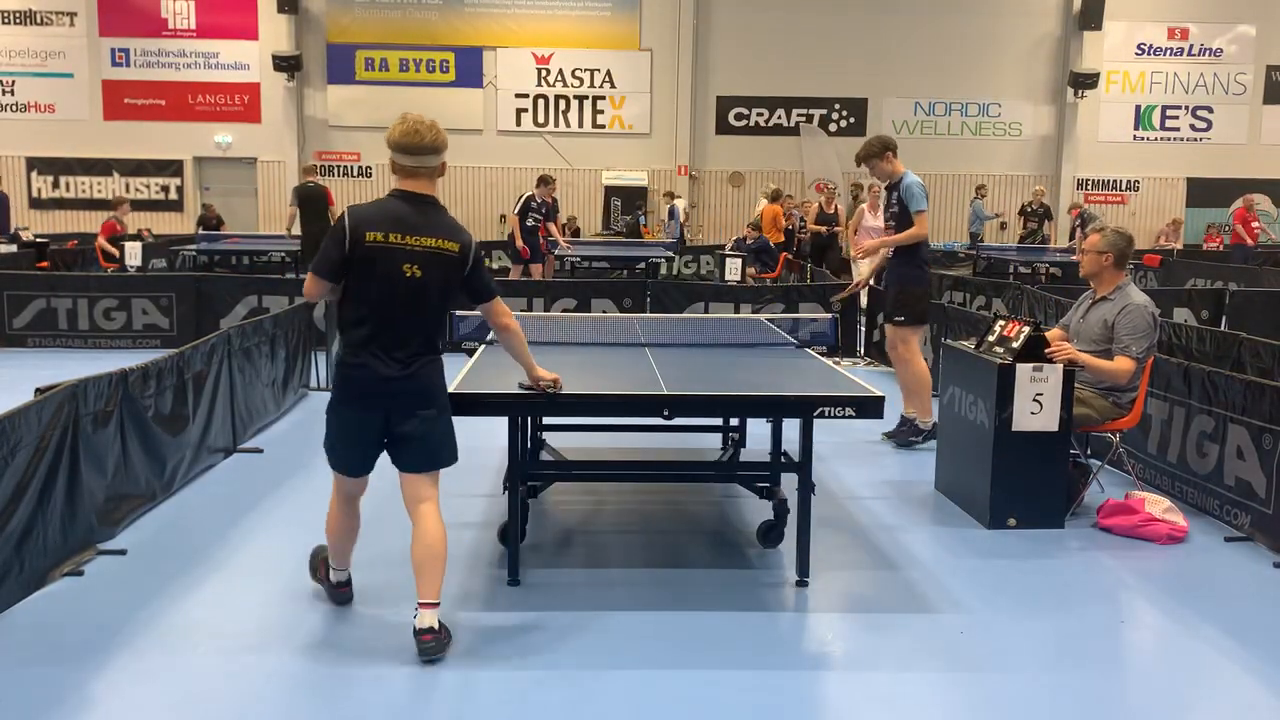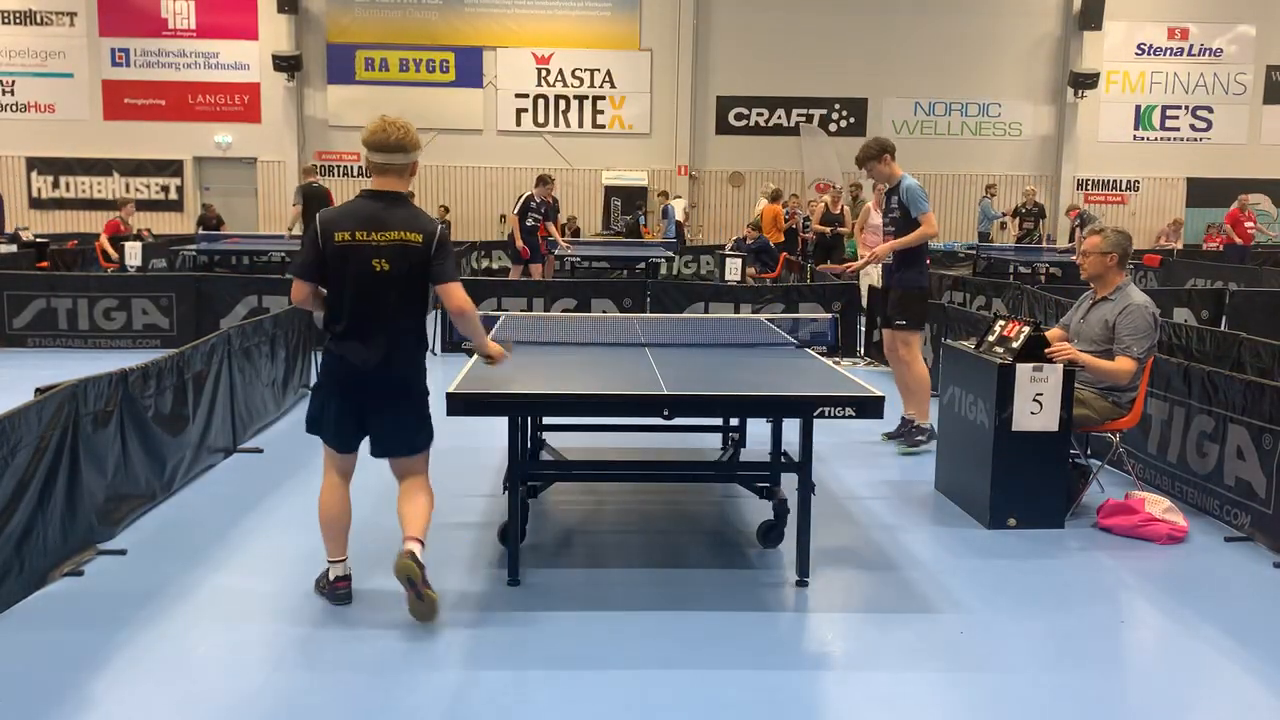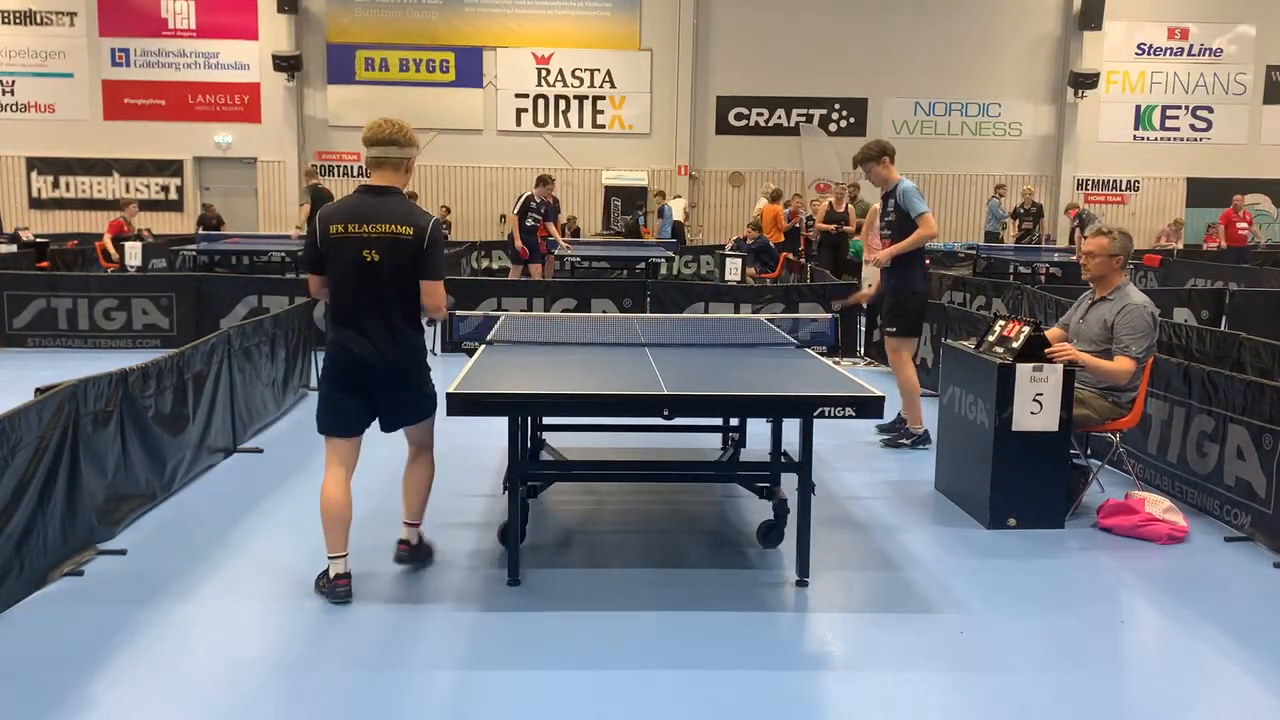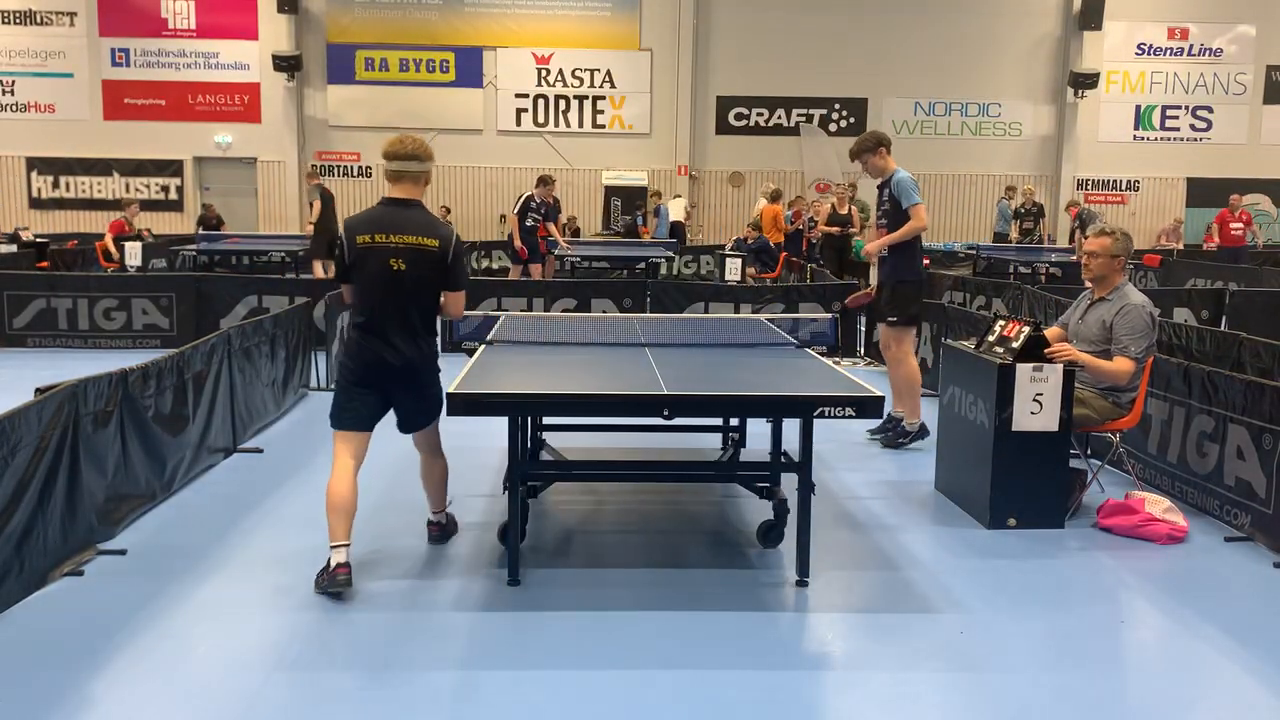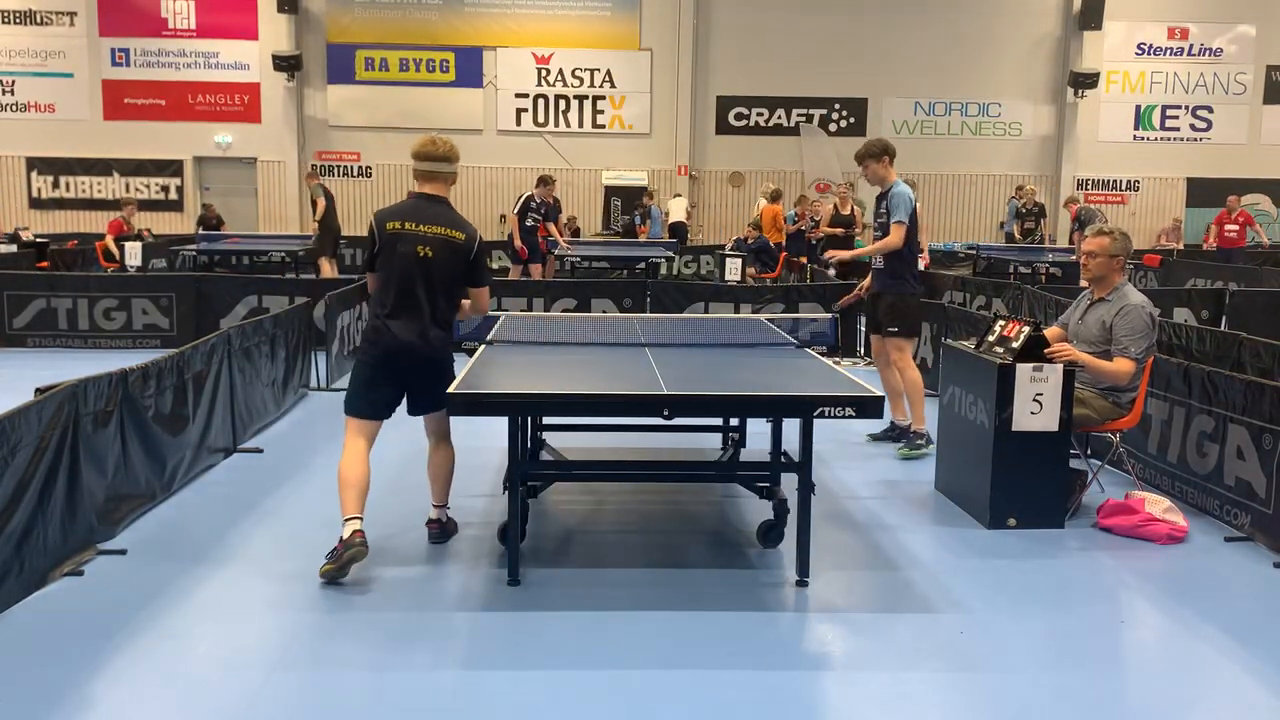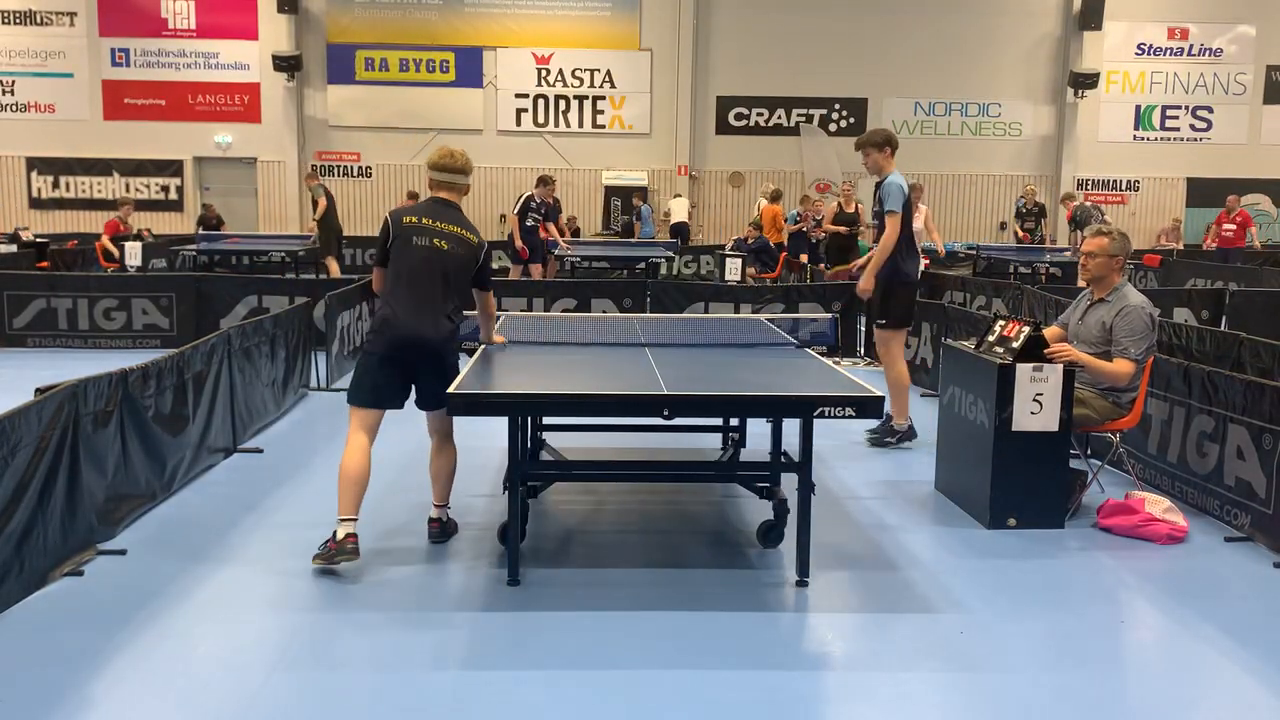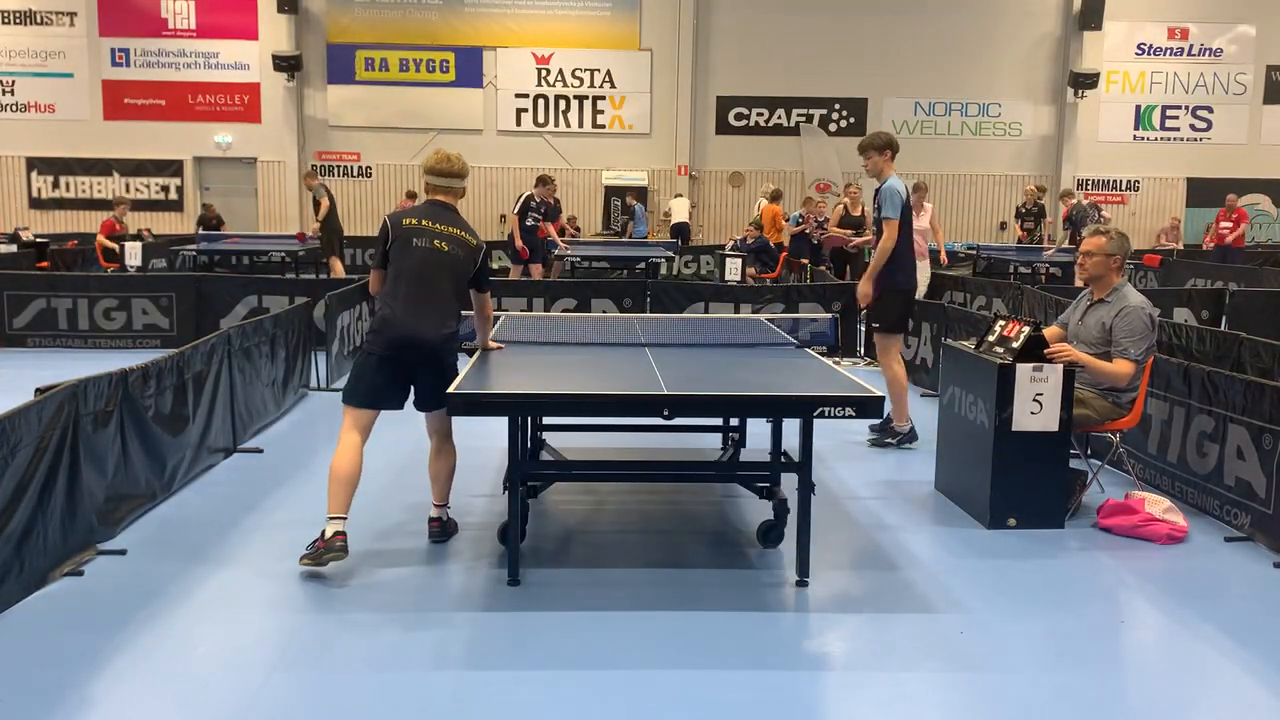
dt=0.2s
person 1, frame 1
left shoulder: (357, 220)
right shoulder: (458, 239)
left elbow: (313, 291)
right elbow: (500, 318)
right wrist: (533, 369)
left hip: (359, 381)
right hip: (421, 385)
left knee: (346, 491)
right knee: (424, 503)
left ankle: (338, 576)
right ankle: (428, 620)
person 1, frame 2
left shoulder: (328, 223)
right shoulder: (427, 230)
left elbow: (301, 296)
right elbow: (458, 305)
right wrist: (485, 344)
left hip: (343, 370)
right hip: (402, 374)
left knee: (337, 473)
right knee: (414, 477)
left ankle: (338, 574)
right ankle: (412, 552)
person 1, frame 3
left shoulder: (328, 218)
right shoulder: (423, 224)
left elbow: (317, 289)
right elbow: (434, 304)
right wrist: (437, 310)
left hip: (345, 359)
right hip: (402, 360)
left knee: (339, 466)
right knee: (421, 445)
left ankle: (337, 571)
right ankle: (411, 539)
person 1, frame 4
left shoulder: (354, 228)
right shoulder: (443, 236)
left elbow: (349, 296)
right elbow: (455, 310)
left hip: (362, 361)
right hip: (416, 362)
left knee: (346, 459)
right knee: (429, 446)
left ankle: (339, 561)
right ankle: (438, 520)
person 1, frame 5
left shoulder: (384, 219)
right shoulder: (466, 233)
left elbow: (372, 286)
right elbow: (481, 305)
left hip: (382, 345)
right hip: (433, 348)
left knee: (357, 440)
right knee: (439, 434)
left ankle: (352, 531)
right ankle: (439, 518)
person 1, frame 6
left shoulder: (398, 218)
right shoulder: (474, 239)
left elbow: (378, 283)
right elbow: (486, 306)
right wrist: (489, 335)
left hip: (390, 335)
right hip: (440, 342)
left knee: (360, 432)
right knee: (441, 432)
left ankle: (345, 533)
right ankle: (439, 517)
person 1, frame 7
left shoulder: (397, 221)
right shoulder: (473, 240)
left elbow: (376, 286)
right elbow: (484, 310)
right wrist: (484, 341)
left hip: (389, 336)
right hip: (440, 343)
left knee: (353, 431)
right knee: (440, 432)
left ankle: (335, 532)
right ankle: (439, 517)
person 2, frame 1
left shoulder: (911, 185)
right shoulder: (892, 188)
left elbow: (922, 230)
left wrist: (880, 243)
right wrist: (870, 272)
left hip: (912, 279)
right hip: (897, 278)
left knee: (908, 350)
right knee: (895, 348)
left ankle: (926, 424)
right ankle: (912, 417)
person 2, frame 2
left shoulder: (910, 188)
right shoulder: (889, 192)
left elbow: (930, 229)
left wrist: (890, 247)
right wrist: (865, 260)
left hip: (910, 283)
right hip: (894, 282)
left knee: (908, 353)
right knee: (892, 352)
left ankle: (923, 426)
right ankle: (911, 418)
person 2, frame 3
left shoulder: (907, 190)
right shoulder: (887, 197)
left elbow: (930, 230)
left wrist: (890, 251)
right wrist: (875, 286)
left hip: (908, 288)
right hip: (894, 287)
left knee: (900, 358)
right knee: (896, 357)
left ankle: (917, 430)
right ankle: (907, 417)
person 2, frame 4
left shoulder: (902, 180)
right shoulder: (885, 186)
left elbow: (920, 223)
left wrist: (880, 243)
left hip: (905, 278)
right hip: (890, 277)
left knee: (901, 350)
right knee: (888, 347)
left ankle: (914, 424)
right ankle: (899, 416)
person 2, frame 5
left shoulder: (900, 194)
right shoulder: (883, 196)
left elbow: (896, 241)
left wrist: (851, 254)
right wrist: (870, 279)
left hip: (902, 290)
right hip: (884, 288)
left knee: (901, 359)
right knee: (881, 358)
left ankle: (920, 431)
right ankle: (899, 422)
person 2, frame 6
left shoulder: (892, 184)
right shoulder: (887, 184)
left elbow: (892, 232)
left wrist: (869, 272)
right wrist: (867, 259)
left hip: (895, 278)
right hip: (891, 278)
left knee: (890, 350)
right knee: (888, 349)
left ankle: (902, 426)
right ankle: (896, 416)
person 2, frame 7
left shoulder: (890, 188)
right shoulder: (886, 188)
left elbow: (891, 239)
left wrist: (867, 279)
left hip: (895, 282)
right hip: (888, 281)
left knee: (888, 354)
right knee: (886, 352)
left ankle: (902, 427)
right ankle: (896, 418)
person 3, frame 1
left shoulder: (1135, 307)
right shoulder: (1088, 297)
left elbow: (1122, 372)
right elbow: (1054, 336)
left wrist: (1080, 358)
left hip: (1105, 398)
left ankle: (1068, 478)
person 3, frame 2
left shoulder: (1135, 307)
right shoulder: (1088, 298)
left elbow: (1123, 374)
right elbow: (1056, 336)
left wrist: (1081, 358)
left hip: (1105, 399)
right hip: (1071, 384)
person 3, frame 3
left shoulder: (1134, 308)
right shoulder: (1087, 298)
left elbow: (1122, 374)
right elbow: (1054, 336)
left wrist: (1081, 358)
left hip: (1105, 399)
right hip: (1071, 385)
person 3, frame 4
left shoulder: (1133, 307)
right shoulder: (1087, 297)
left elbow: (1122, 373)
right elbow: (1054, 335)
left wrist: (1081, 358)
left hip: (1105, 399)
right hip: (1071, 385)
person 3, frame 5
left shoulder: (1132, 308)
right shoulder: (1086, 296)
left elbow: (1122, 374)
right elbow: (1053, 335)
left wrist: (1081, 358)
left hip: (1105, 399)
right hip: (1071, 386)
person 3, frame 6
left shoulder: (1133, 308)
right shoulder: (1086, 297)
left elbow: (1122, 375)
right elbow: (1052, 335)
left wrist: (1081, 359)
left hip: (1105, 400)
right hip: (1071, 386)
person 3, frame 7
left shoulder: (1132, 309)
right shoulder: (1085, 297)
left elbow: (1122, 375)
right elbow: (1052, 334)
left wrist: (1080, 358)
left hip: (1105, 399)
right hip: (1071, 386)
